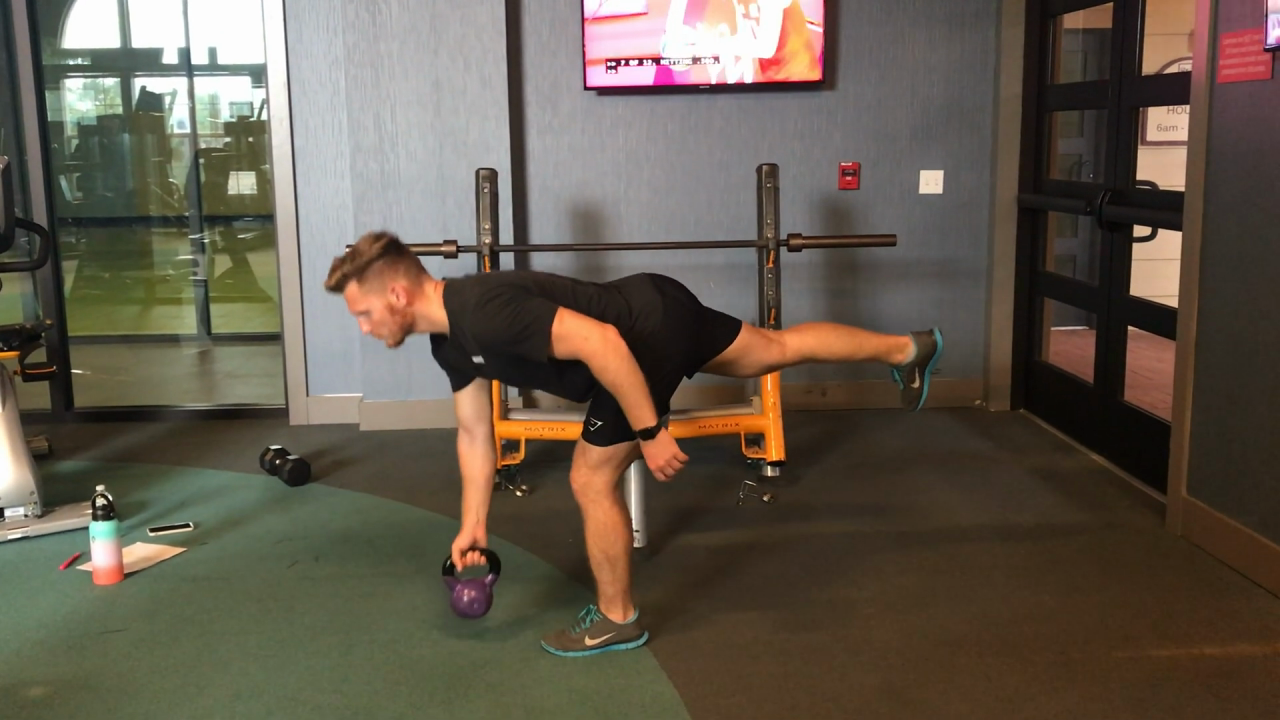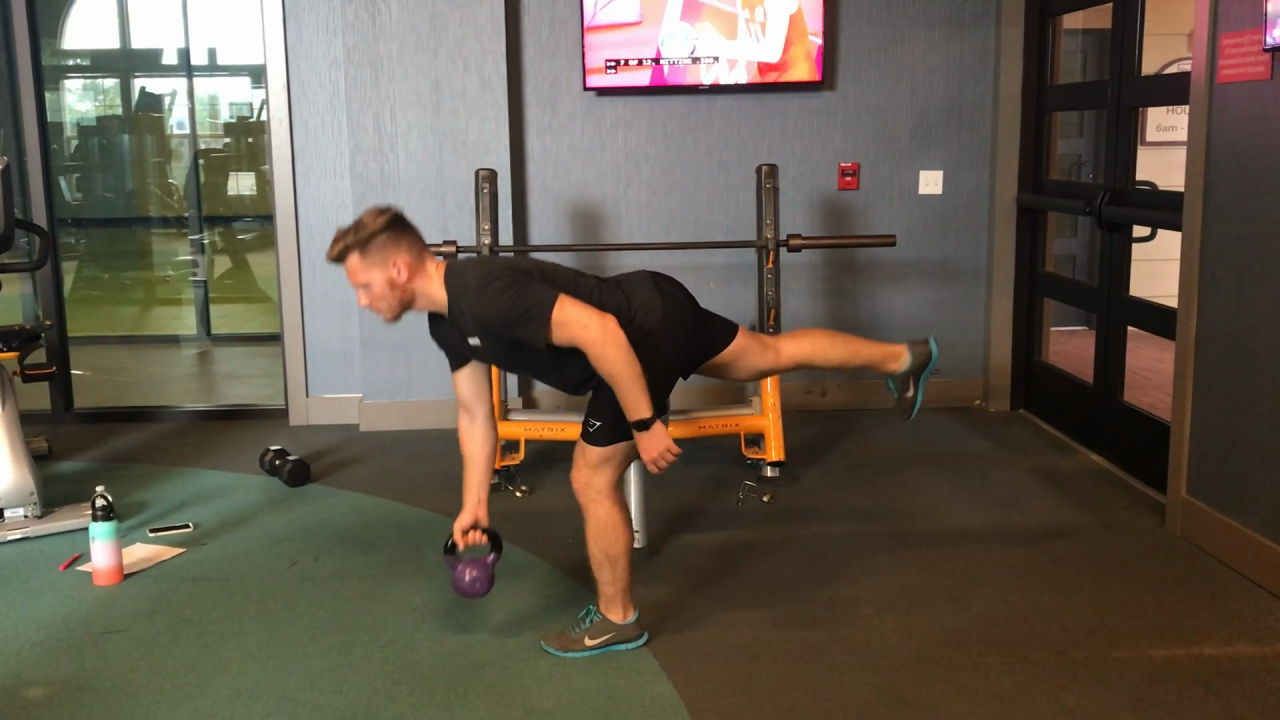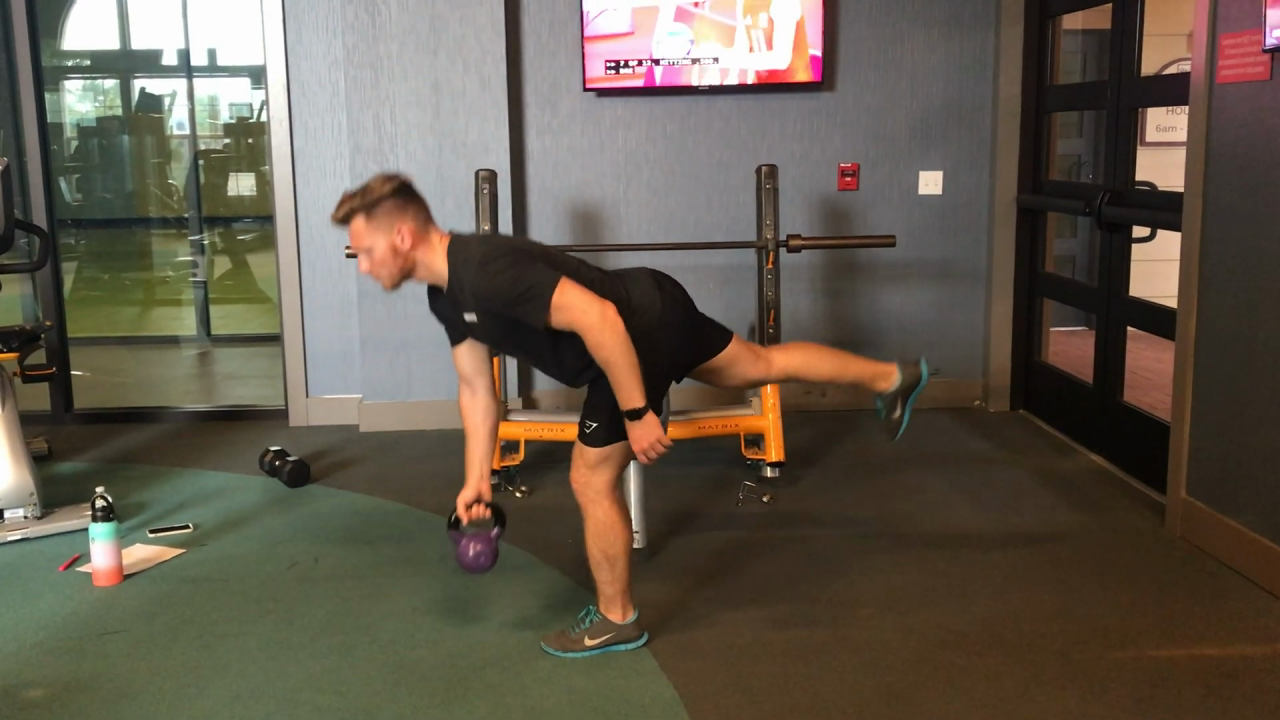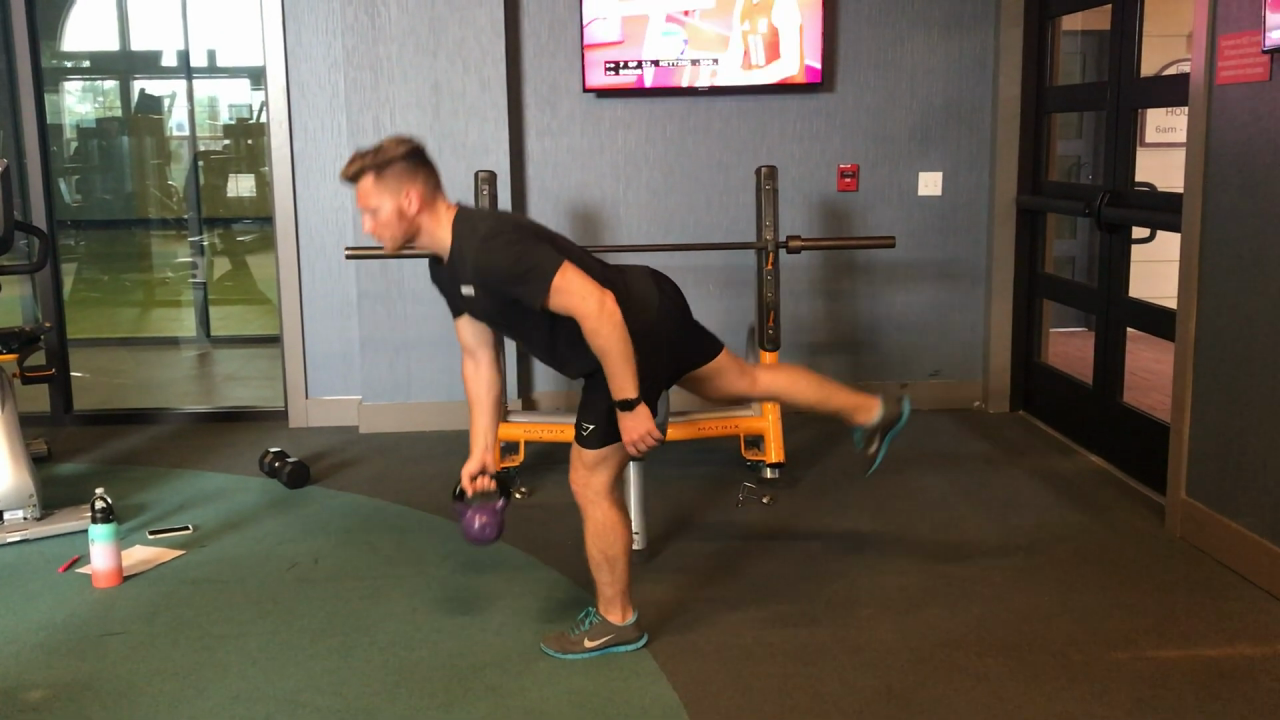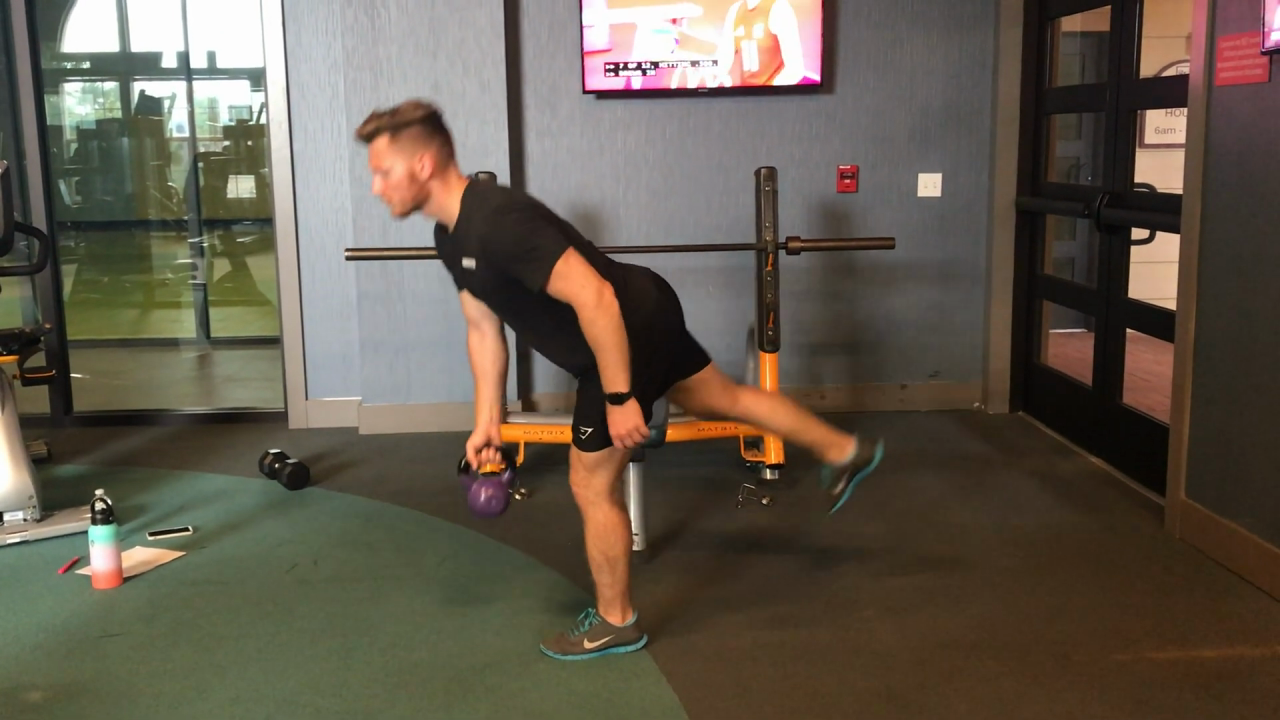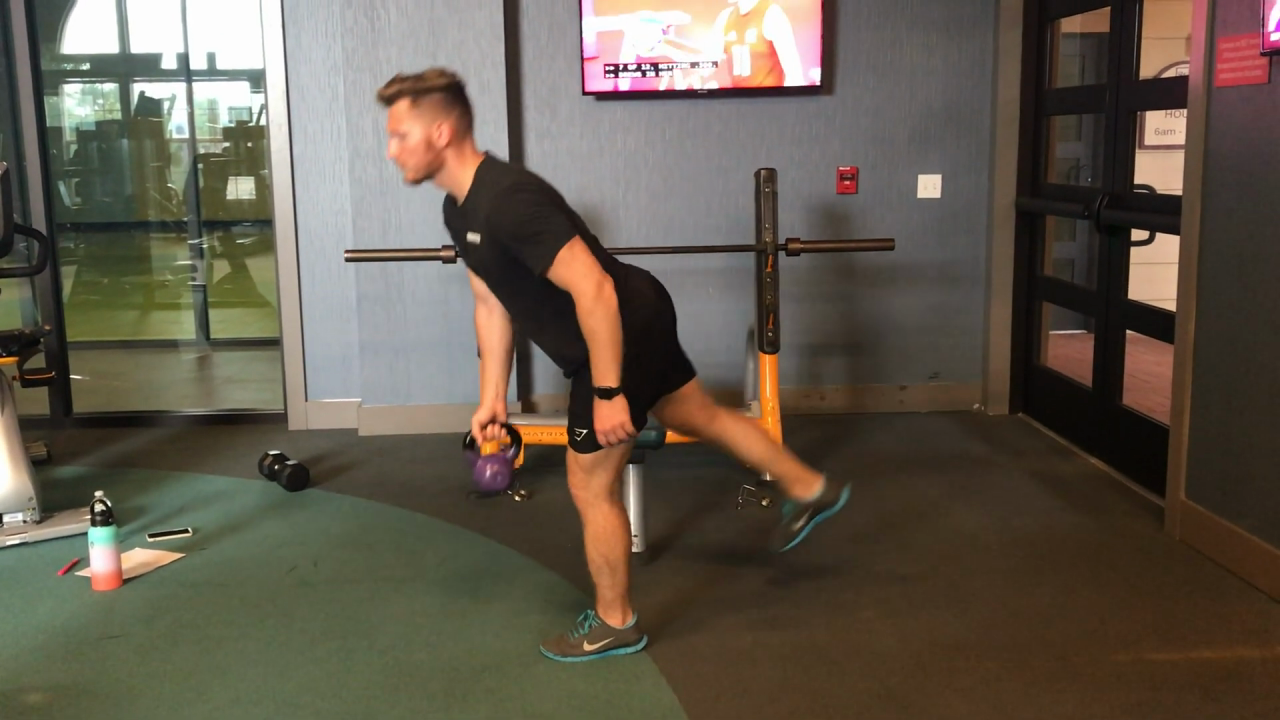
dt=0.1s
person 1, frame 1
left shoulder: (485, 313)
right shoulder: (450, 337)
left elbow: (602, 344)
right elbow: (474, 435)
left wrist: (649, 432)
right wrist: (472, 527)
left hip: (649, 330)
right hip: (656, 312)
left knee: (591, 481)
right knee: (772, 350)
left ankle: (616, 620)
right ankle: (906, 352)
person 1, frame 2
left shoulder: (486, 296)
right shoulder: (450, 319)
left elbow: (601, 333)
right elbow: (474, 414)
left wrist: (644, 424)
right wrist: (473, 505)
left hip: (648, 328)
right hip: (655, 307)
left knee: (592, 479)
right knee: (770, 355)
left ankle: (616, 619)
right ankle: (900, 359)
person 1, frame 3
left shoulder: (487, 272)
right shoulder: (447, 292)
left elbow: (599, 321)
right elbow: (476, 385)
left wrist: (636, 414)
right wrist: (476, 478)
left hip: (641, 326)
right hip: (650, 314)
left knee: (592, 481)
right knee: (758, 363)
left ankle: (615, 623)
right ankle: (891, 378)
person 1, frame 4
left shoulder: (489, 248)
right shoulder: (447, 265)
left elbow: (597, 308)
right elbow: (478, 357)
left wrist: (628, 405)
right wrist: (481, 450)
left hip: (636, 324)
right hip: (647, 310)
left knee: (590, 481)
right knee: (747, 380)
left ankle: (615, 622)
right ankle: (871, 412)
person 1, frame 5
left shoulder: (498, 223)
right shoulder: (452, 232)
left elbow: (594, 299)
right elbow: (484, 327)
left wrist: (618, 399)
right wrist: (487, 421)
left hip: (629, 328)
right hip: (640, 316)
left knee: (591, 483)
right knee: (725, 397)
left ankle: (615, 624)
right ankle: (845, 453)
person 1, frame 6
left shoulder: (506, 201)
right shoulder: (460, 207)
left elbow: (594, 290)
right elbow: (491, 304)
left wrist: (607, 393)
right wrist: (492, 398)
left hip: (624, 326)
right hip: (637, 316)
left knee: (589, 484)
right knee: (704, 418)
left ankle: (615, 625)
right ankle: (810, 489)
